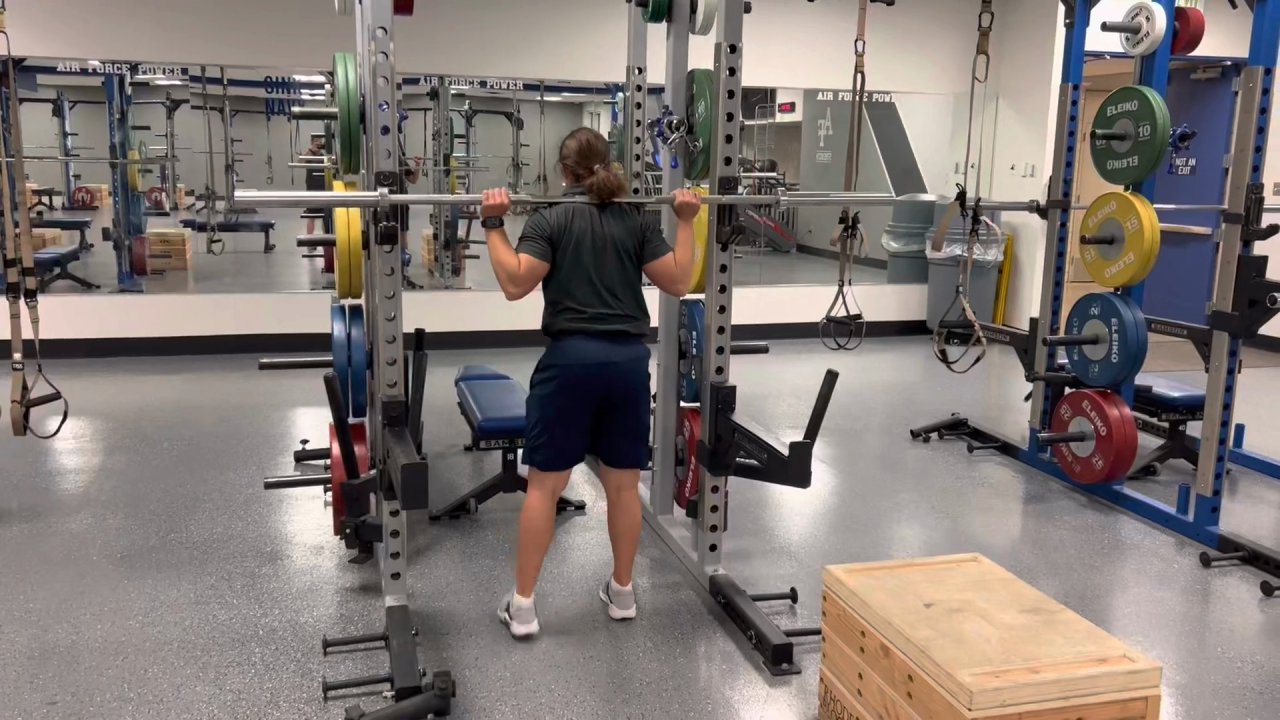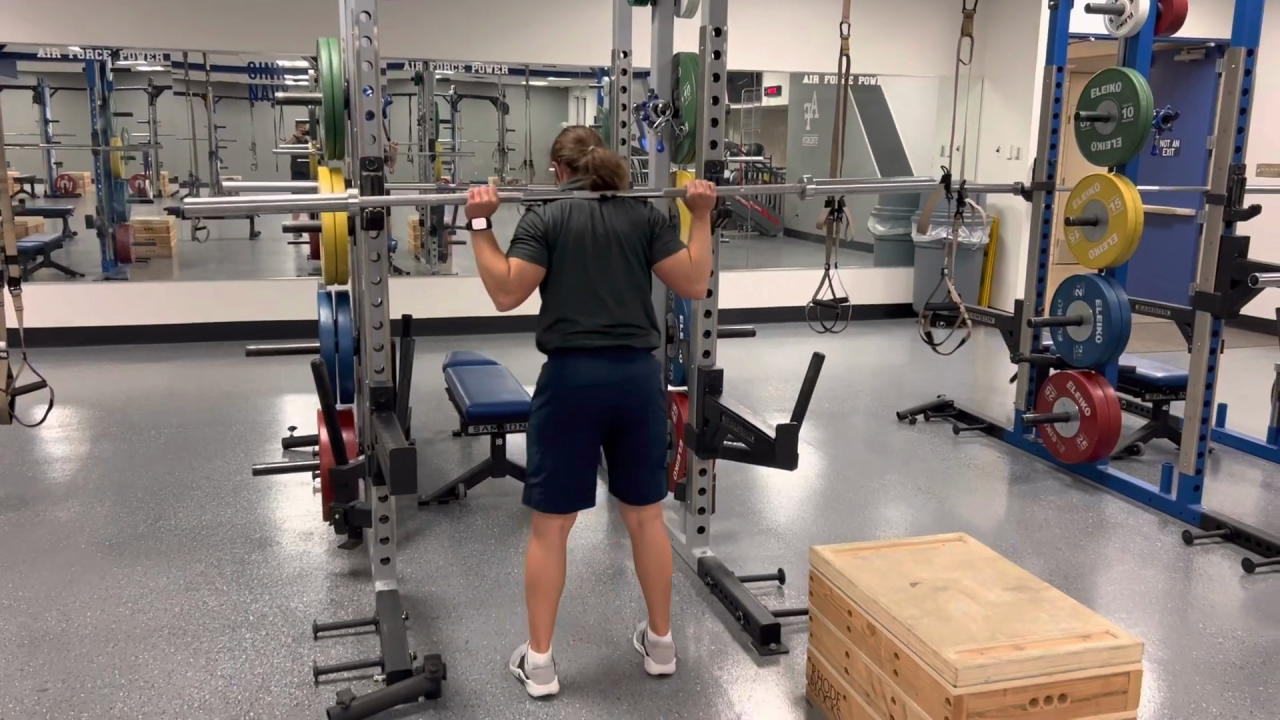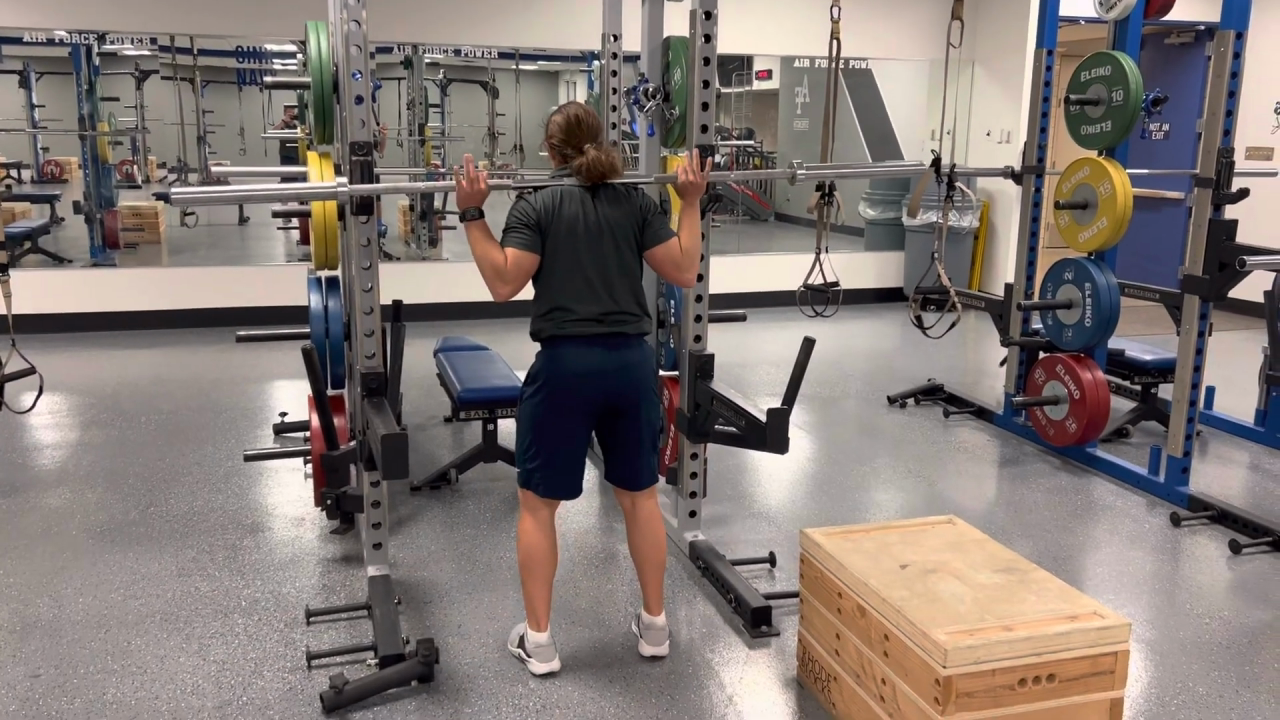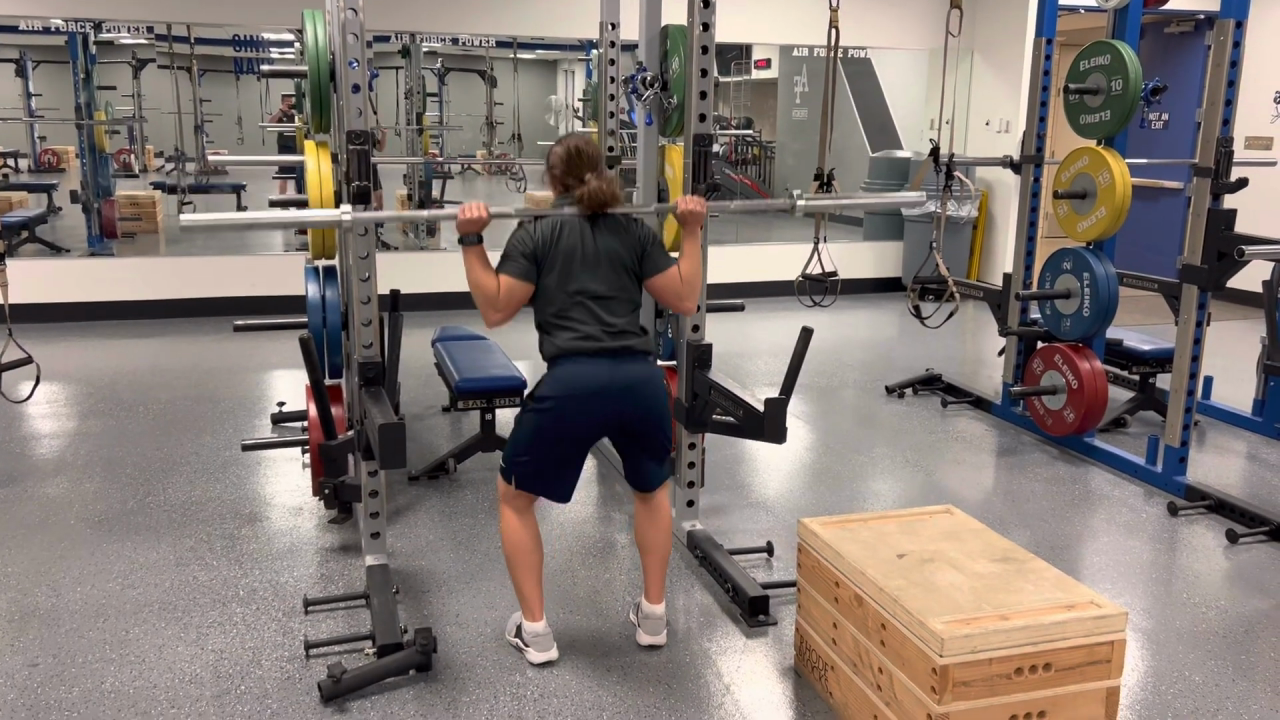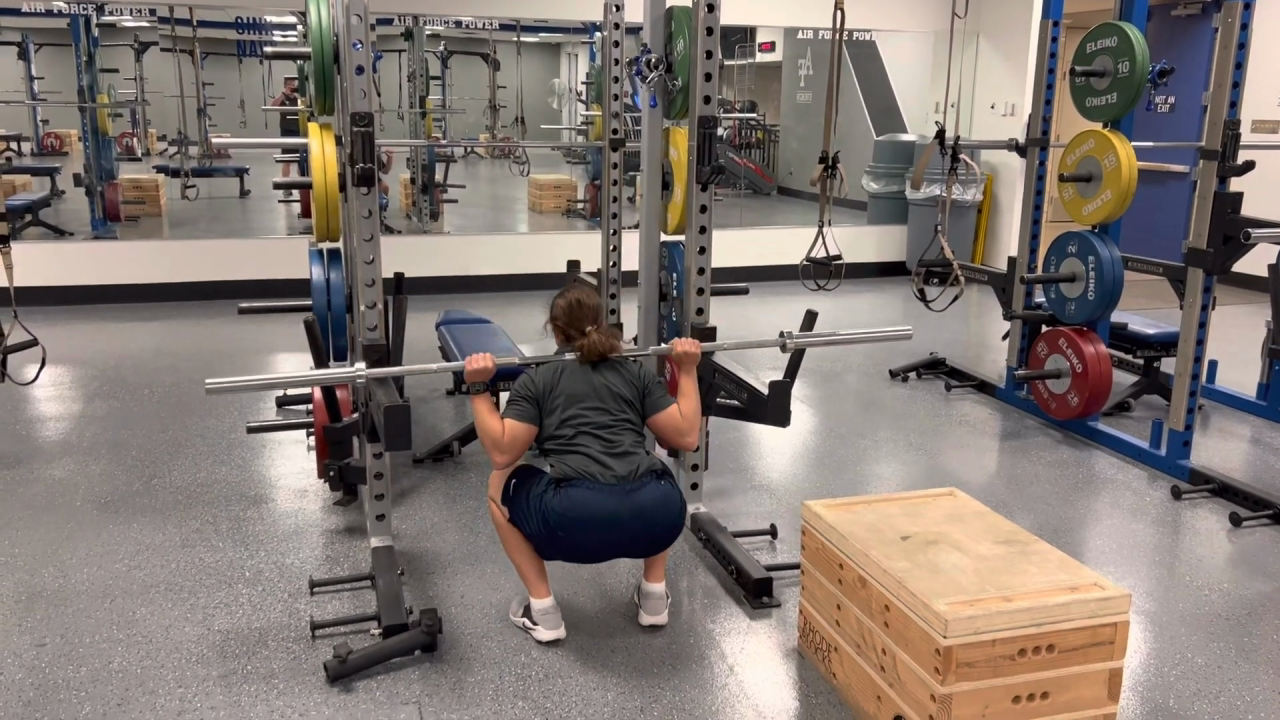
dt=1s
person 1, frame 1
left shoulder: (550, 218)
right shoulder: (637, 219)
left elbow: (515, 283)
right elbow: (678, 282)
left wrist: (493, 223)
right wrist: (686, 221)
left hip: (570, 358)
right hip: (628, 358)
left knee: (544, 483)
right knee: (622, 483)
left ankle: (523, 603)
right ankle: (621, 592)
person 1, frame 2
left shoulder: (545, 217)
right shoulder: (646, 215)
left elbow: (506, 292)
right elbow: (694, 284)
left wrist: (480, 226)
right wrist: (701, 217)
left hip: (572, 378)
right hip: (638, 376)
left knee: (548, 522)
right knee: (645, 514)
left ankle: (539, 660)
right ankle: (660, 642)
person 1, frame 3
left shoulder: (536, 206)
right shoulder: (636, 201)
left elbow: (504, 283)
right elbow: (684, 271)
left wrist: (471, 214)
right wrist: (691, 202)
left hip: (565, 367)
right hip: (631, 363)
left knee: (537, 502)
right knee: (640, 495)
left ankle: (538, 639)
right ankle: (655, 624)
person 1, frame 4
left shoulder: (535, 234)
right shoulder: (636, 231)
left elbow: (495, 310)
right elbow: (686, 301)
left wrist: (471, 242)
right wrist: (692, 232)
left hip: (572, 386)
right hip: (642, 383)
left knee: (514, 497)
right knee: (653, 489)
left ankle: (535, 630)
right ankle: (653, 614)
person 1, frame 5
left shoulder: (538, 380)
right shoulder: (636, 372)
left elbow: (502, 453)
right elbow: (686, 437)
left wrist: (479, 389)
right wrist: (687, 370)
left hip: (578, 522)
right hip: (658, 519)
left knee: (501, 485)
left ankle: (542, 609)
right ankle: (654, 594)
